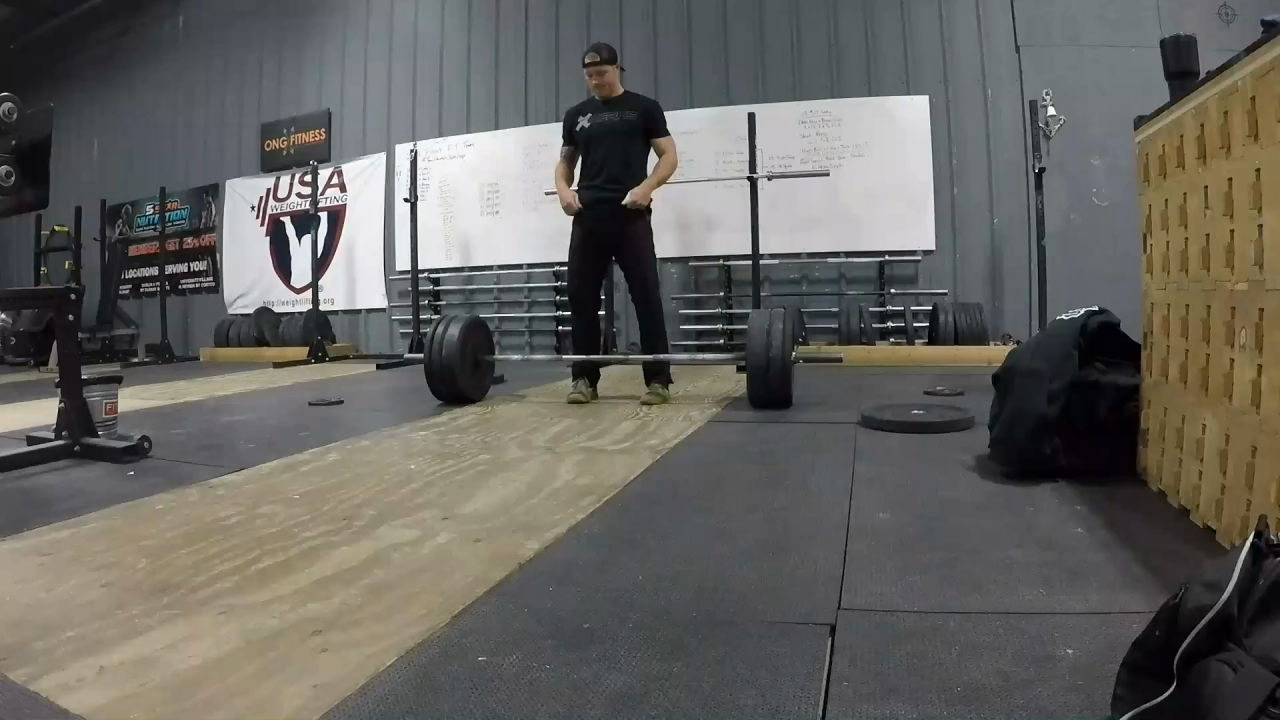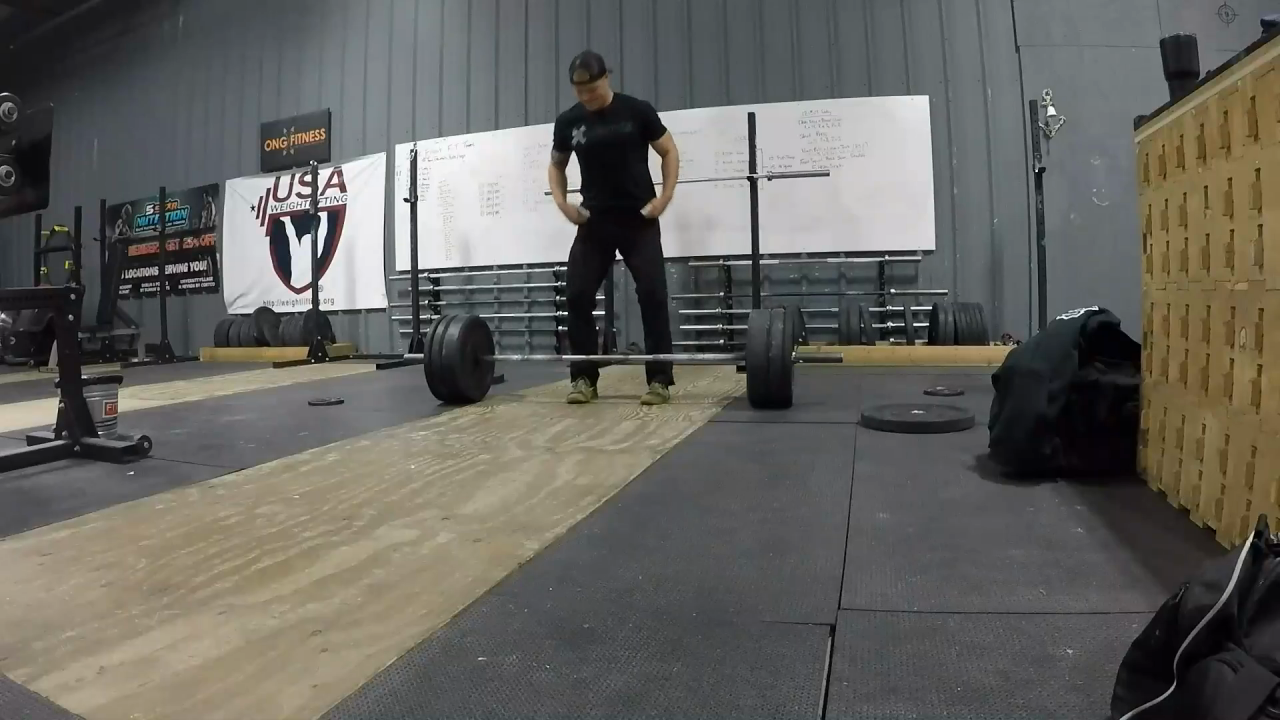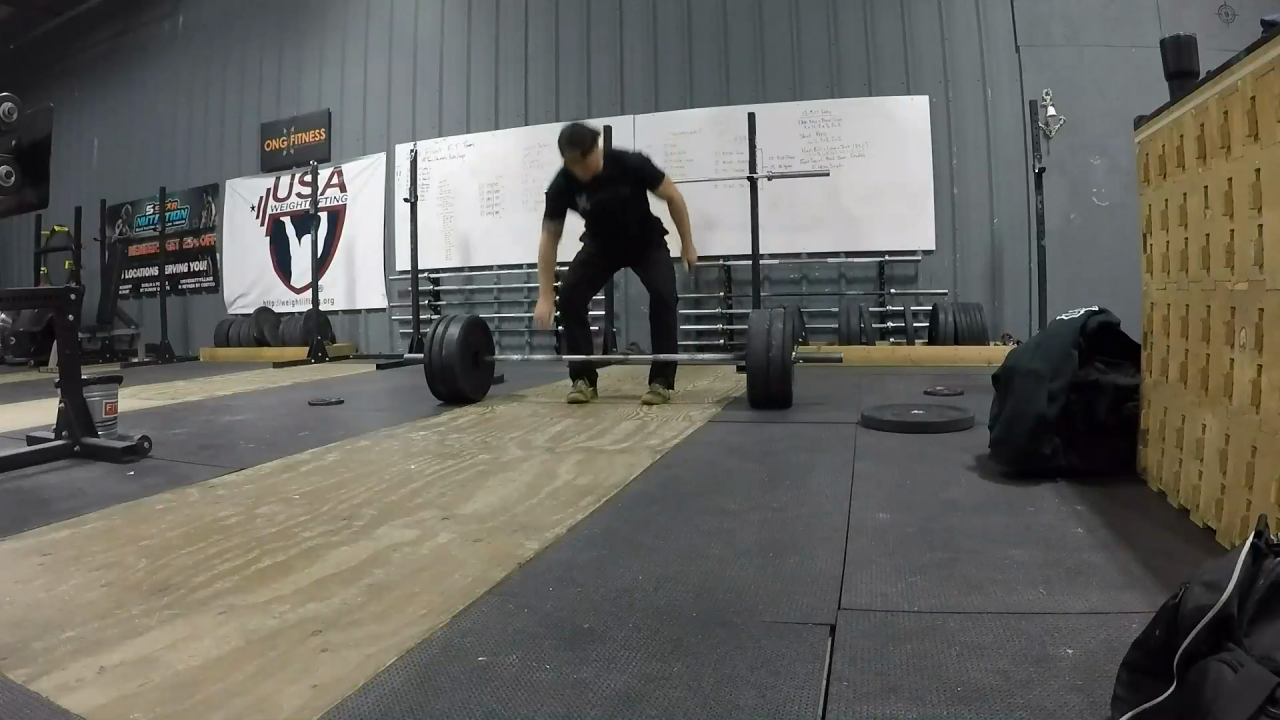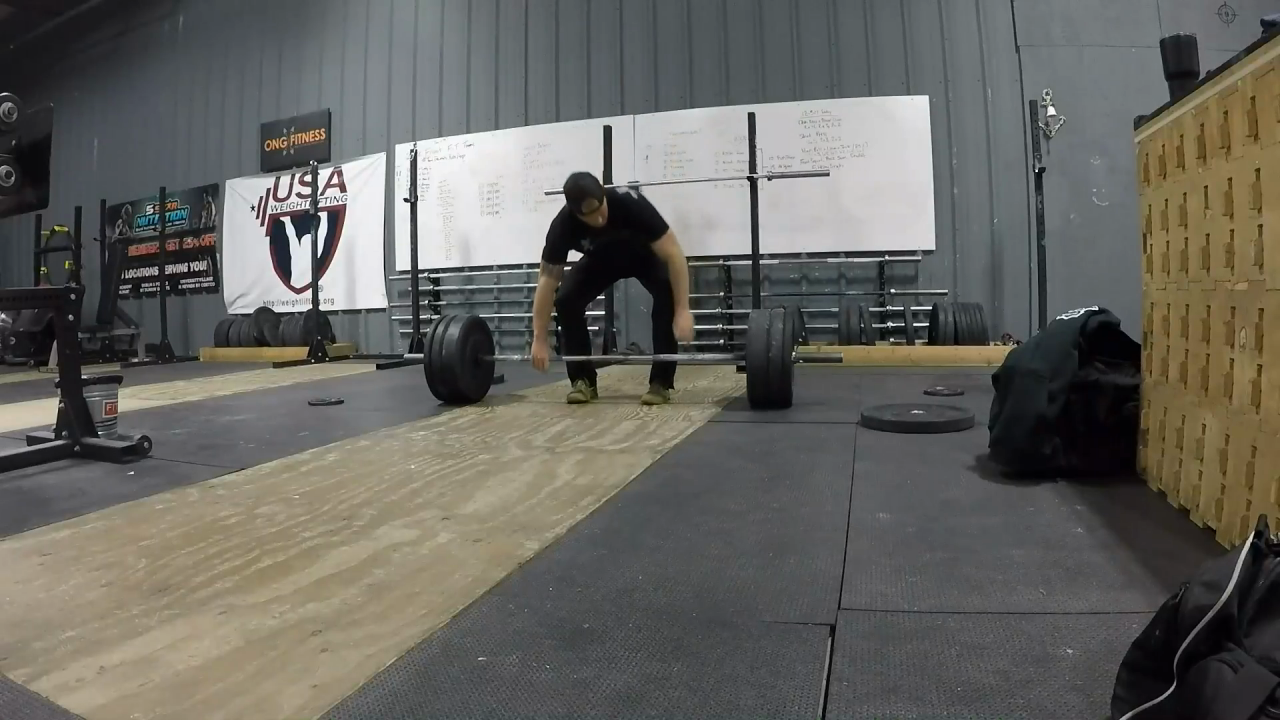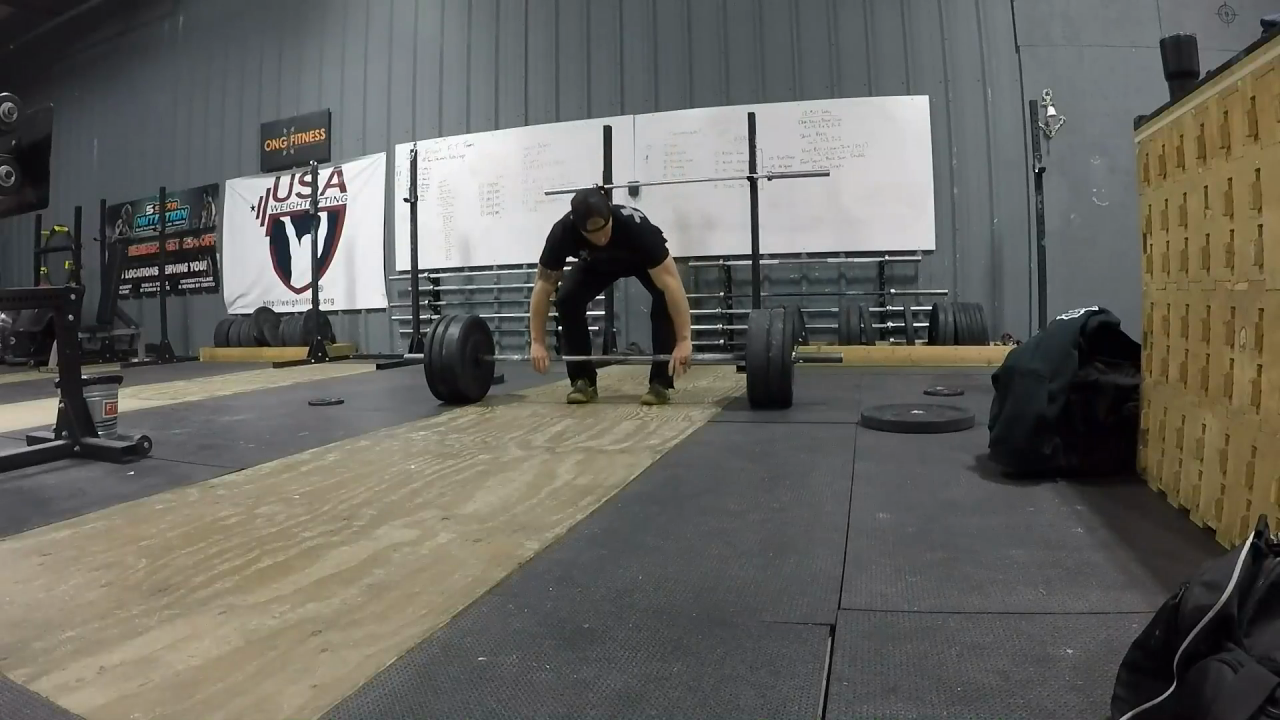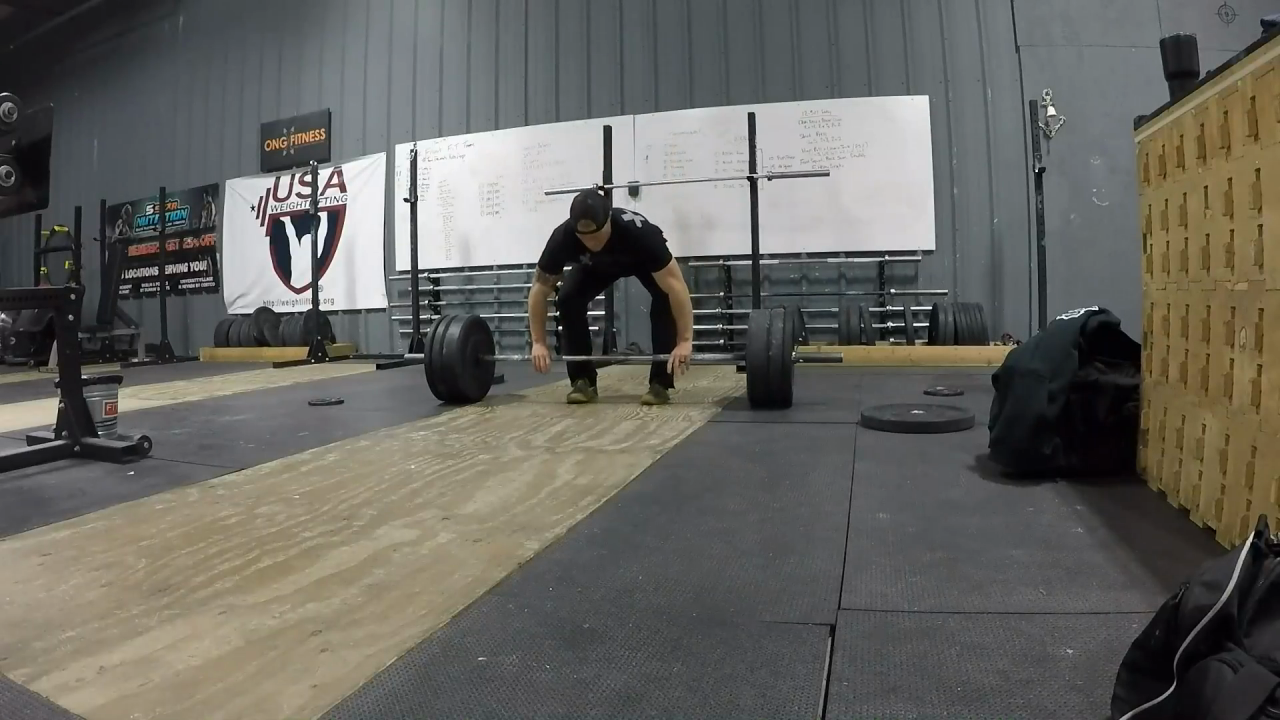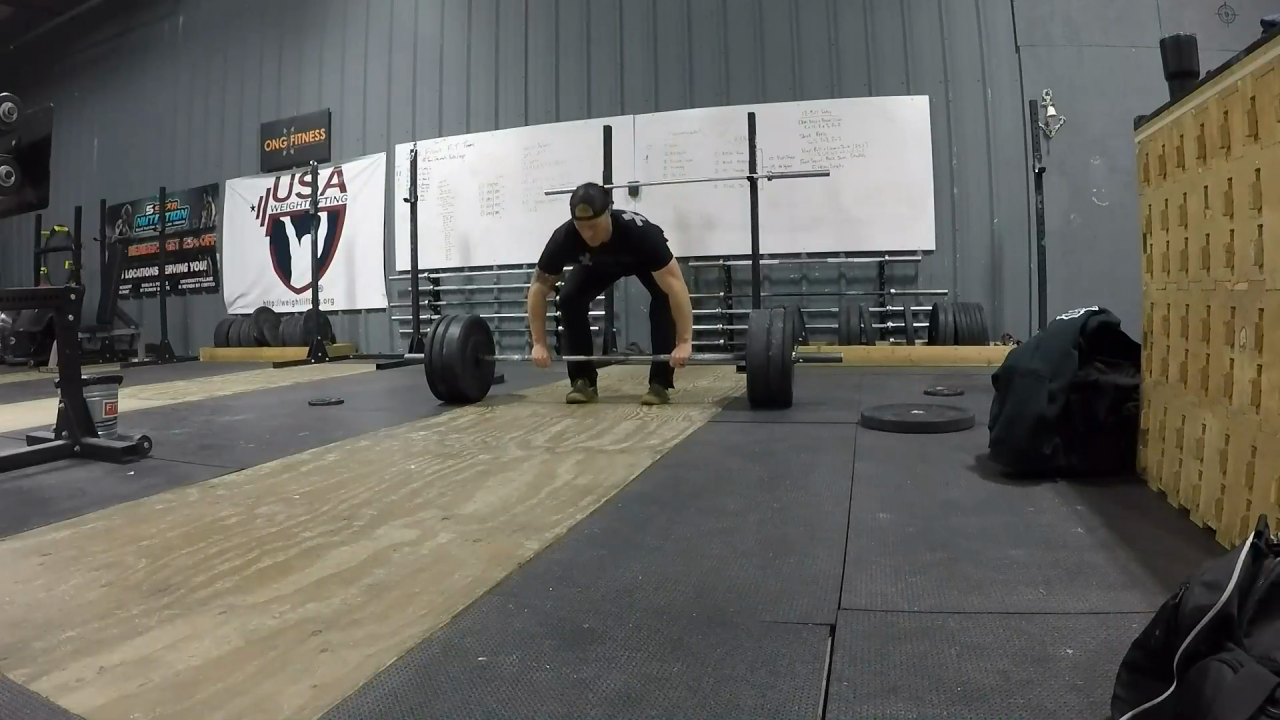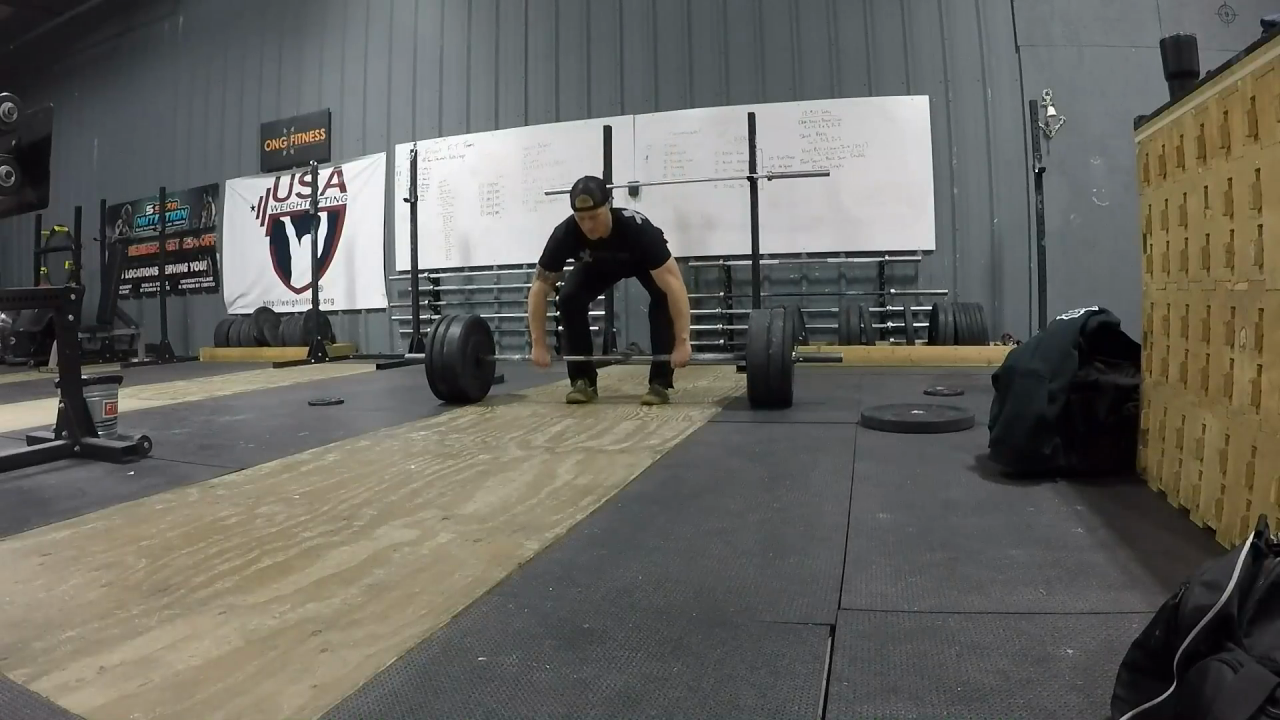
dt=0.3s
person 1, frame 1
left shoulder: (643, 107)
right shoulder: (576, 115)
left elbow: (669, 155)
right elbow: (564, 162)
left wrist: (647, 187)
right wrist: (563, 190)
left hip: (630, 215)
right hip: (587, 217)
left knee: (646, 297)
right knee: (582, 299)
left ankle: (658, 380)
right ankle: (585, 379)
person 1, frame 2
left shoulder: (637, 111)
right shoulder: (567, 122)
left elbow: (669, 152)
right elbow: (556, 166)
left wrist: (665, 196)
right wrist: (562, 202)
left hip: (638, 219)
right hip: (593, 221)
left knee: (652, 294)
right knee: (578, 295)
left ankle: (659, 380)
right ankle: (584, 378)
person 1, frame 3
left shoulder: (631, 164)
right shoulder: (560, 186)
left elbow: (673, 196)
right elbow: (549, 238)
left wrist: (687, 244)
right wrist: (545, 297)
left hip: (646, 243)
right hip: (600, 246)
left knee: (663, 294)
right knee: (569, 296)
left ankle: (661, 381)
right ankle: (583, 379)
person 1, frame 4
left shoulder: (631, 204)
right shoulder: (562, 226)
left elbow: (672, 254)
right elbow: (547, 281)
left wrist: (683, 311)
right wrist: (540, 341)
left hip: (644, 257)
right hip: (599, 261)
left knee: (666, 298)
right knee: (565, 300)
left ankle: (660, 382)
right ankle: (583, 379)
person 1, frame 5
left shoulder: (635, 225)
right shoulder: (562, 233)
left elbow: (671, 284)
right elbow: (543, 288)
left wrist: (683, 341)
right wrist: (537, 342)
left hip: (641, 258)
right hip: (596, 264)
left knee: (665, 297)
right knee: (567, 299)
left ankle: (660, 382)
right ankle: (583, 380)
person 1, frame 6
left shoulder: (637, 230)
right shoulder: (562, 238)
left elbow: (676, 286)
right elbow: (539, 291)
left wrist: (685, 341)
right wrist: (538, 342)
left hip: (641, 259)
left knee: (665, 297)
right knee: (568, 299)
left ankle: (660, 383)
right ankle: (583, 380)
person 1, frame 7
left shoulder: (638, 231)
right shoulder: (563, 238)
left elbow: (676, 287)
right elbow: (538, 289)
left wrist: (683, 342)
right wrist: (539, 343)
left hip: (642, 259)
right hip: (598, 264)
left knee: (664, 297)
right knee: (569, 299)
left ankle: (660, 383)
right ankle: (583, 381)
person 1, frame 8
left shoulder: (637, 228)
right shoulder: (564, 235)
left elbow: (674, 286)
right elbow: (540, 288)
left wrist: (682, 342)
right wrist: (538, 344)
left hip: (641, 260)
right hip: (598, 264)
left knee: (663, 297)
right knee: (569, 298)
left ankle: (659, 383)
right ankle: (583, 380)
